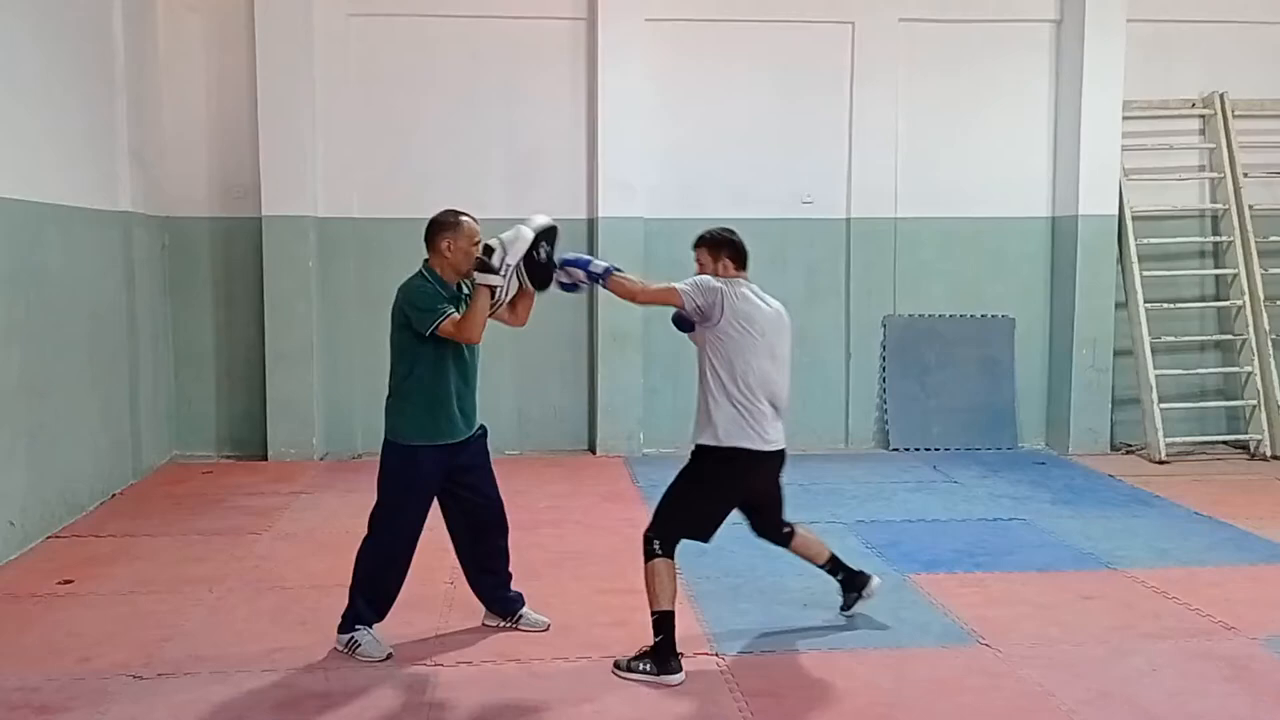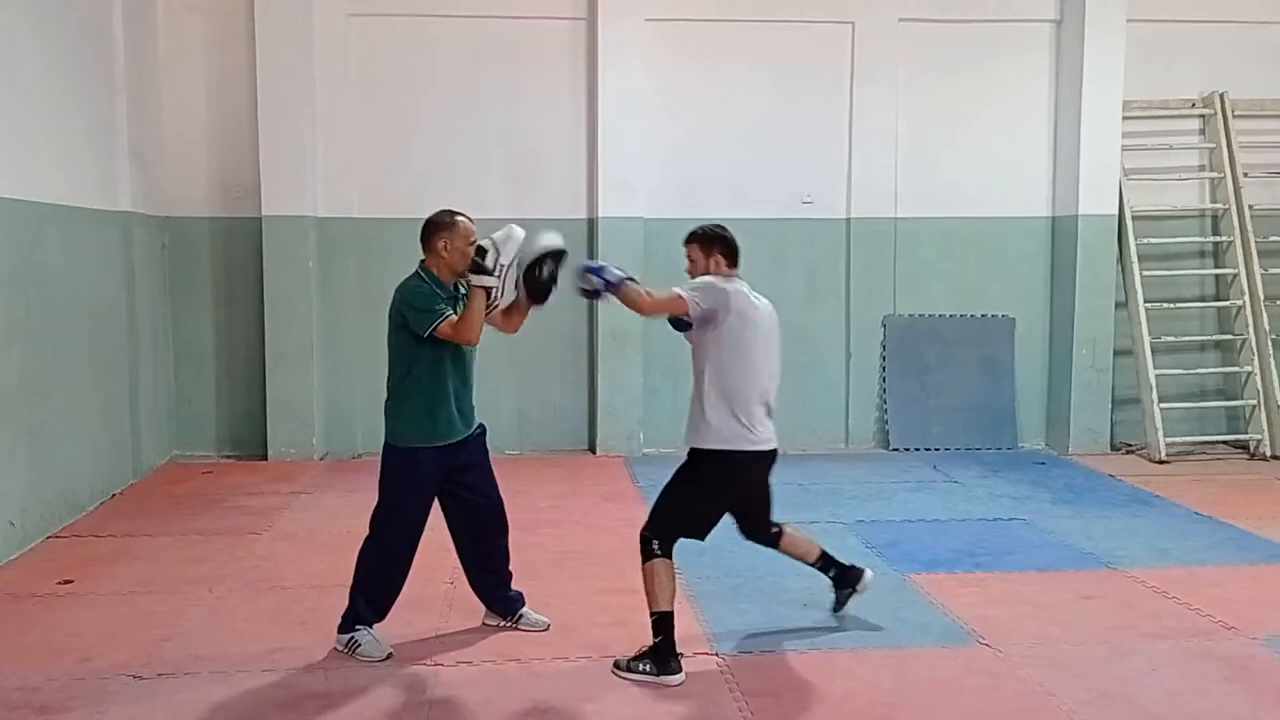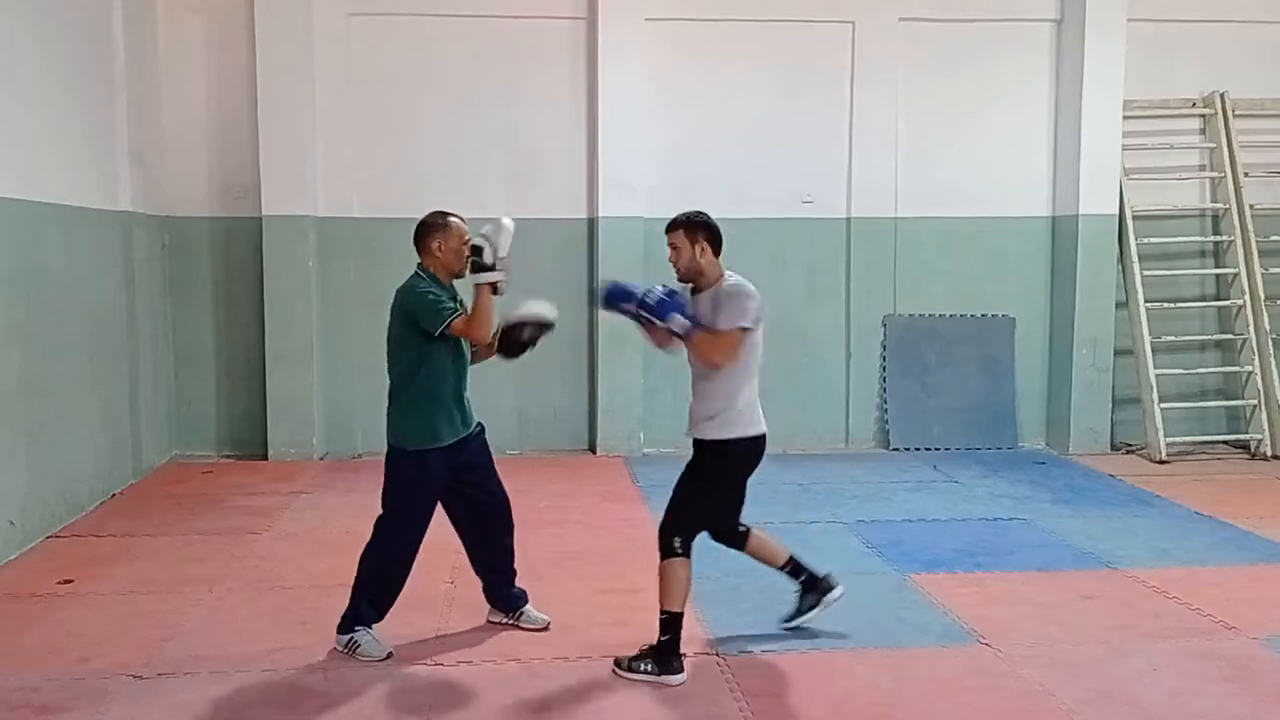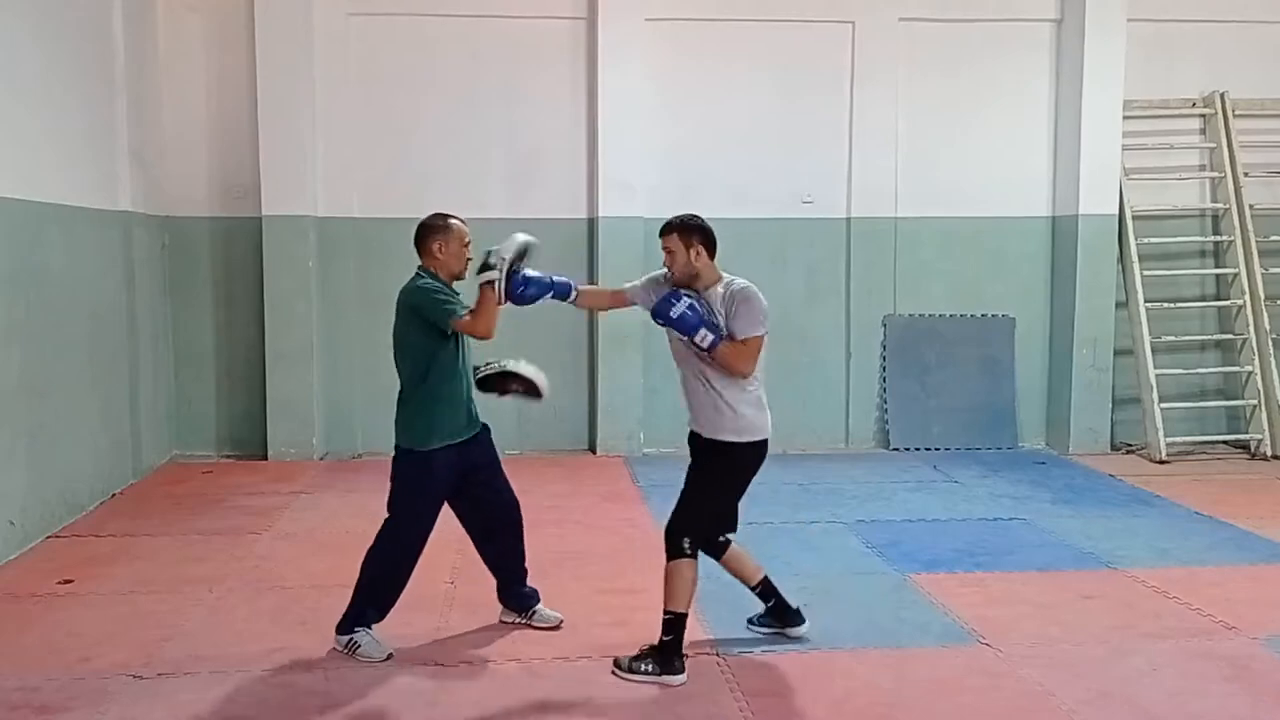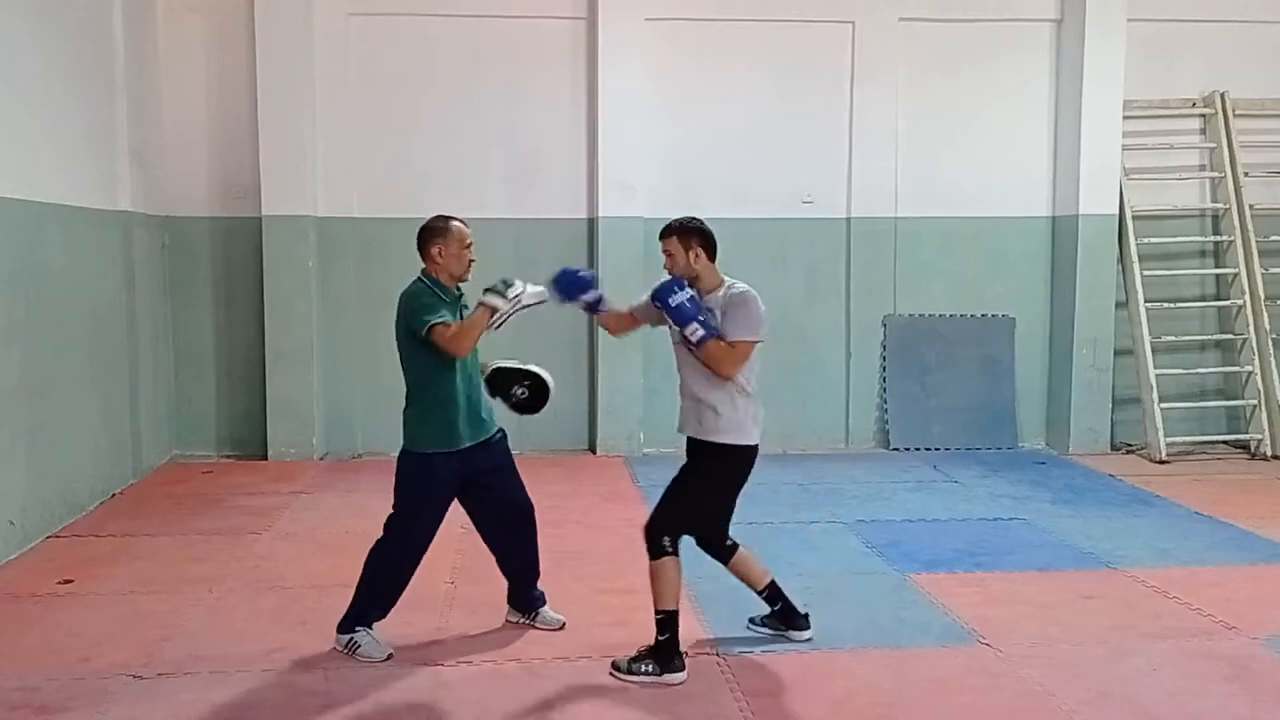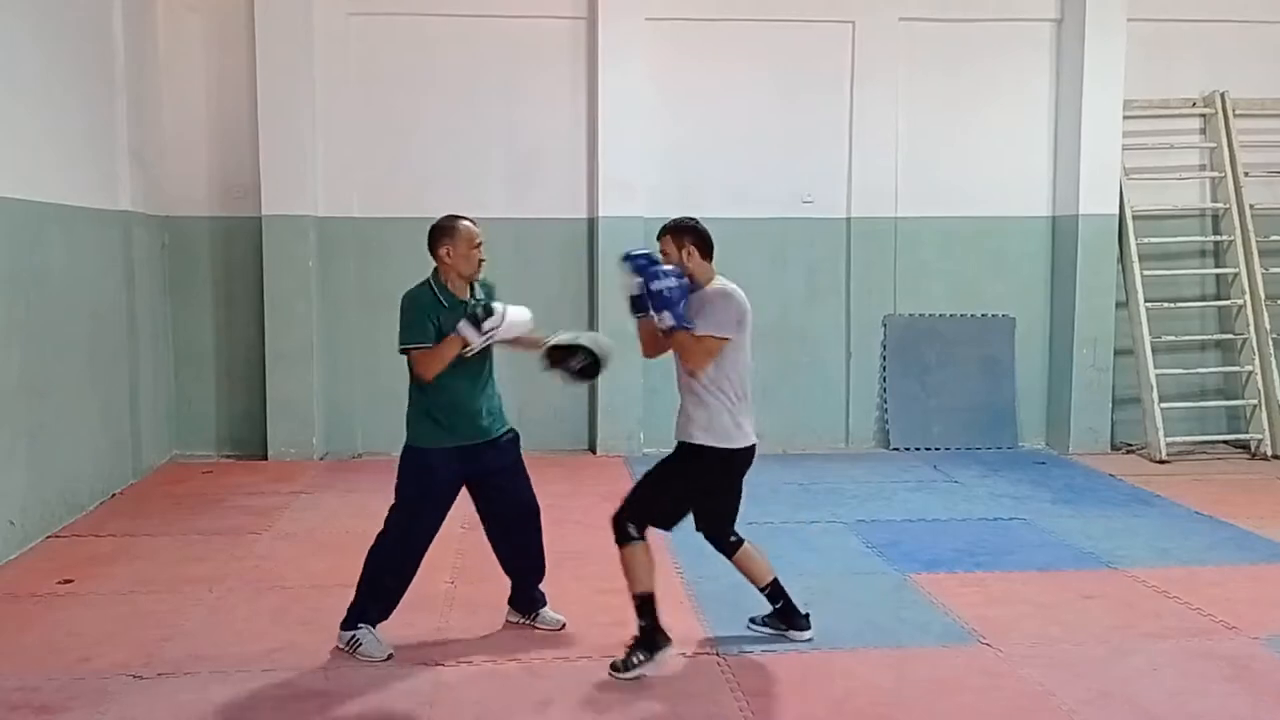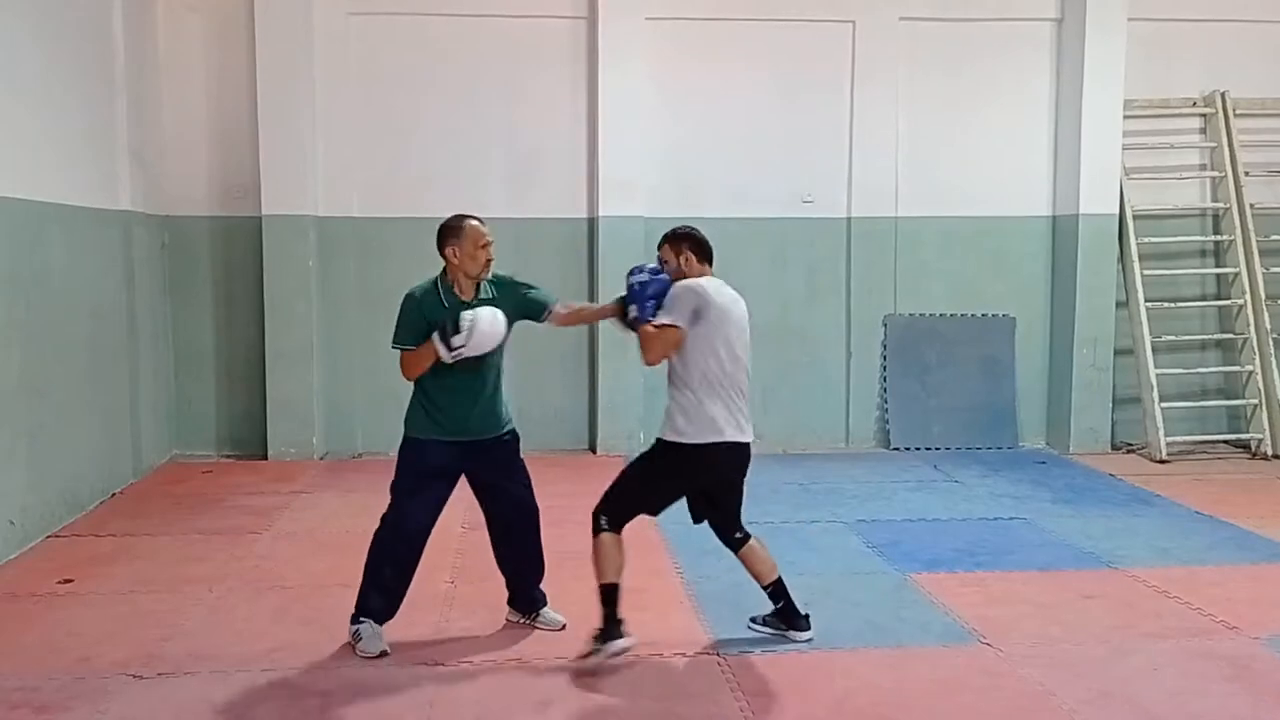
dt=0.1s
person 1, frame 1
left shoulder: (715, 292)
right shoulder: (776, 311)
left elbow: (643, 293)
left wrist: (593, 270)
left hip: (727, 450)
right hip: (767, 449)
left knee: (658, 538)
right knee: (773, 527)
left ankle: (664, 654)
right ankle: (854, 579)
person 1, frame 2
left shoulder: (716, 291)
right shoulder: (762, 306)
left elbow: (650, 304)
left wrist: (608, 279)
right wrist: (695, 326)
left hip: (722, 451)
right hip: (758, 447)
left knee: (656, 537)
right knee: (760, 528)
left ankle: (663, 655)
right ankle: (846, 575)
person 1, frame 3
left shoulder: (735, 293)
right shoulder: (700, 292)
left elbow: (717, 355)
right elbow: (665, 339)
left wrist: (673, 316)
right wrist: (638, 306)
left hip: (728, 439)
right hip: (727, 434)
left knee: (674, 534)
right knee: (726, 528)
left ankle: (665, 654)
right ankle: (816, 582)
person 1, frame 4
left shoulder: (744, 296)
right shoulder: (667, 285)
left elbow: (743, 364)
right elbow: (605, 298)
left wrist: (698, 331)
right wrist: (555, 288)
left hip: (740, 441)
right hip: (709, 437)
left knee: (681, 534)
right knee: (708, 536)
left ankle: (668, 653)
right ankle: (782, 612)
person 1, frame 5
left shoulder: (743, 300)
right shoulder: (681, 293)
left elbow: (729, 367)
right elbow: (617, 325)
left wrist: (691, 323)
right wrist: (590, 296)
left hip: (730, 444)
right hip: (707, 441)
left knee: (661, 533)
right knee: (712, 538)
left ankle: (667, 654)
right ankle: (788, 615)
person 1, frame 6
left shoulder: (724, 297)
right shoulder: (688, 294)
left elbow: (693, 361)
right elbow: (652, 347)
left wrist: (667, 311)
right wrist: (648, 298)
left hip: (712, 446)
right hip: (724, 444)
left knee: (628, 521)
right knee: (722, 535)
left ankle: (649, 635)
right ankle: (790, 616)
person 1, frame 7
left shoulder: (689, 292)
right shoulder: (731, 299)
left elbow: (653, 353)
left wrist: (643, 309)
right wrist: (650, 307)
left hip: (688, 441)
right hip: (734, 443)
left knee: (608, 515)
right knee: (732, 530)
left ankle: (611, 626)
right ankle: (791, 616)
person 2, frame 1
left shoulder: (463, 288)
right shoulder: (417, 292)
left elbow: (516, 316)
right elbow: (469, 333)
right wrist: (487, 279)
left hip: (463, 435)
right hip: (415, 441)
left knee: (487, 521)
right knee: (393, 534)
left ankle: (502, 605)
right ankle: (355, 625)
person 2, frame 2
left shoulder: (458, 289)
right shoulder: (414, 292)
left elbow: (509, 323)
right elbow: (468, 334)
right wrist: (482, 281)
left hip: (462, 434)
right hip: (414, 442)
left knee: (487, 520)
right knee: (394, 534)
left ankle: (502, 604)
right ankle: (355, 625)
person 2, frame 3
left shoulder: (443, 291)
right shoulder: (416, 293)
left elbow: (476, 348)
right elbow: (475, 329)
right wrist: (489, 275)
left hip: (461, 434)
right hip: (418, 443)
left knee: (493, 515)
right knee: (398, 534)
left ankle: (507, 602)
right ankle: (355, 626)
person 2, frame 4
left shoulder: (442, 291)
right shoulder: (421, 292)
right elbow: (482, 327)
right wrist: (494, 274)
left hip: (466, 433)
right hip: (425, 444)
left knee: (501, 515)
right knee: (403, 536)
left ankle: (517, 601)
right ankle: (354, 626)
person 2, frame 5
left shoulder: (460, 294)
right shoulder: (416, 297)
right elbow: (455, 344)
right wrist: (491, 302)
left hip: (481, 438)
right hip: (431, 448)
left knee: (516, 517)
right knee: (406, 537)
left ankle: (526, 603)
right ankle: (354, 626)
person 2, frame 6
left shoulder: (483, 293)
right shoulder: (419, 301)
left elbow: (510, 334)
right elbow: (425, 370)
right wrist: (467, 333)
left hip: (491, 436)
right hip: (434, 445)
left knee: (521, 517)
right knee: (406, 535)
left ankle: (527, 603)
right ankle: (358, 624)
person 2, frame 7
left shoulder: (505, 290)
right shoulder: (420, 300)
left elbow: (563, 313)
right elbow: (410, 370)
left wrist: (617, 308)
right wrist: (443, 345)
left hip: (492, 435)
right hip: (430, 438)
left knee: (519, 519)
right knee: (403, 527)
left ankle: (526, 603)
right ankle: (367, 620)
